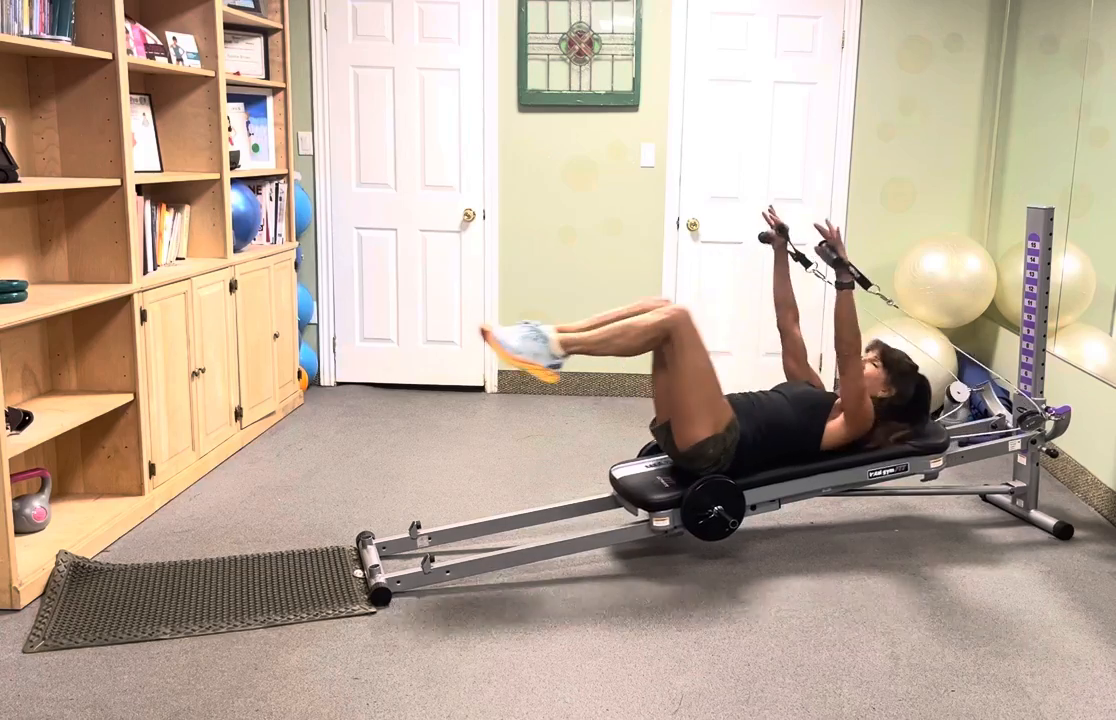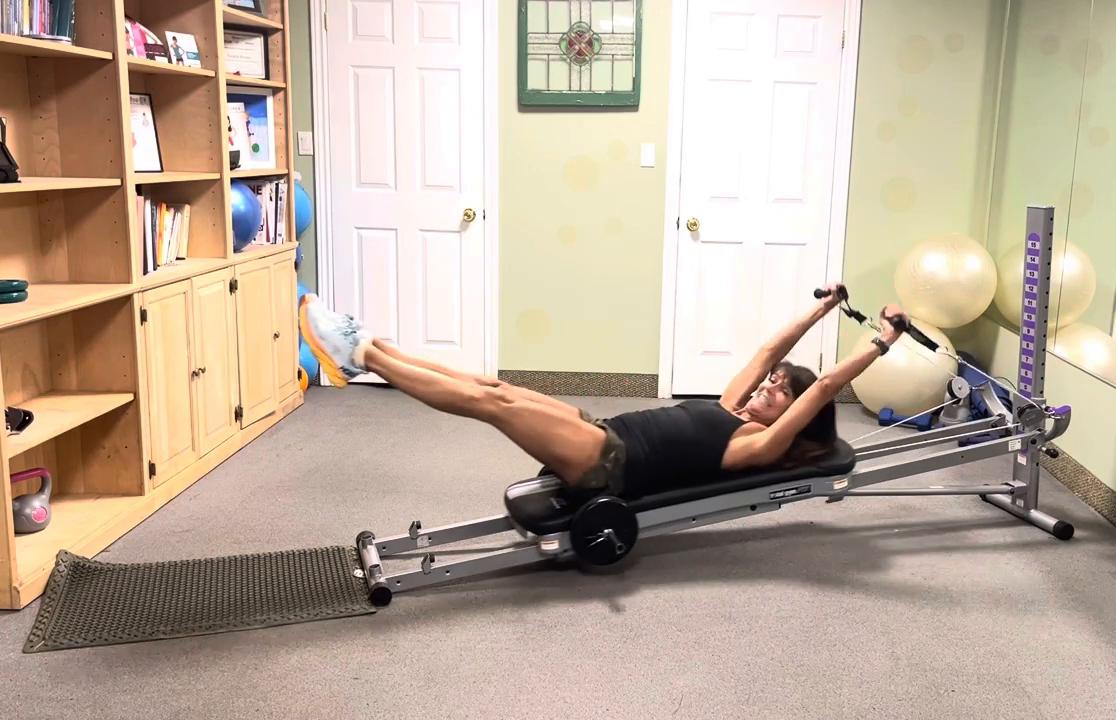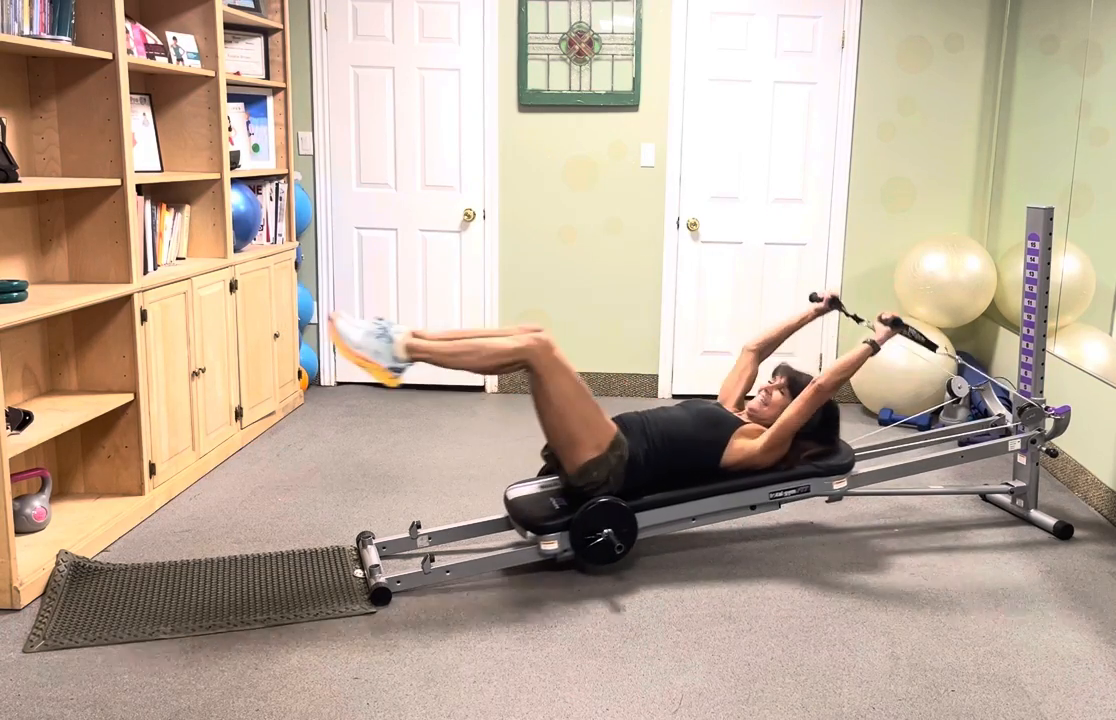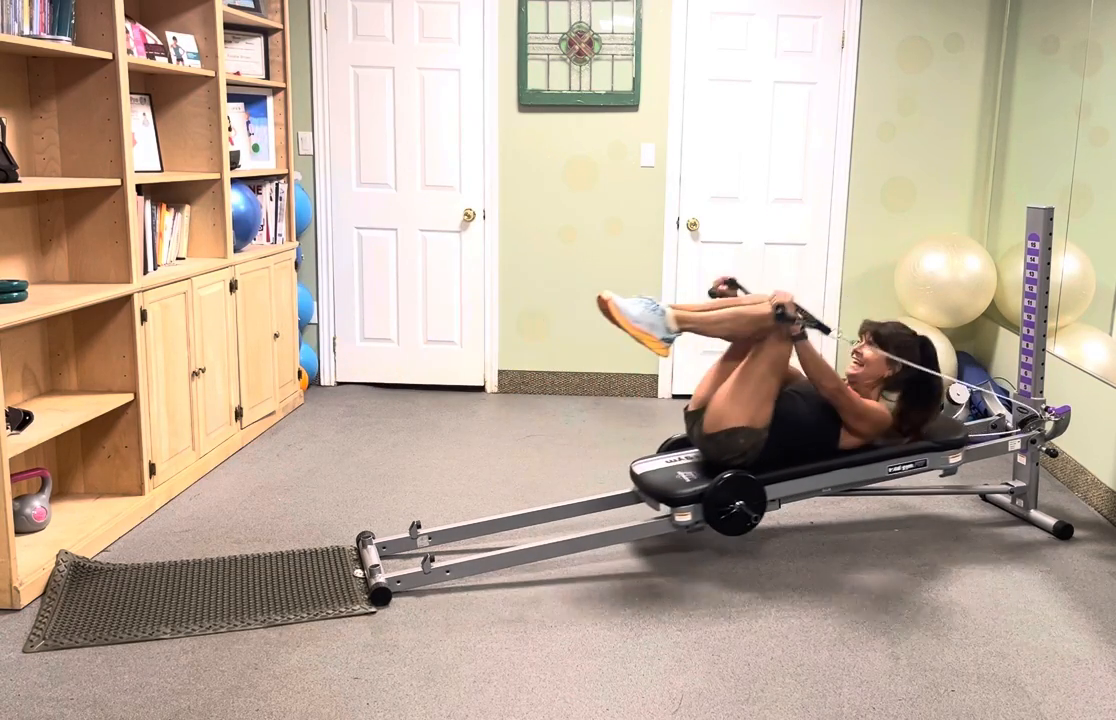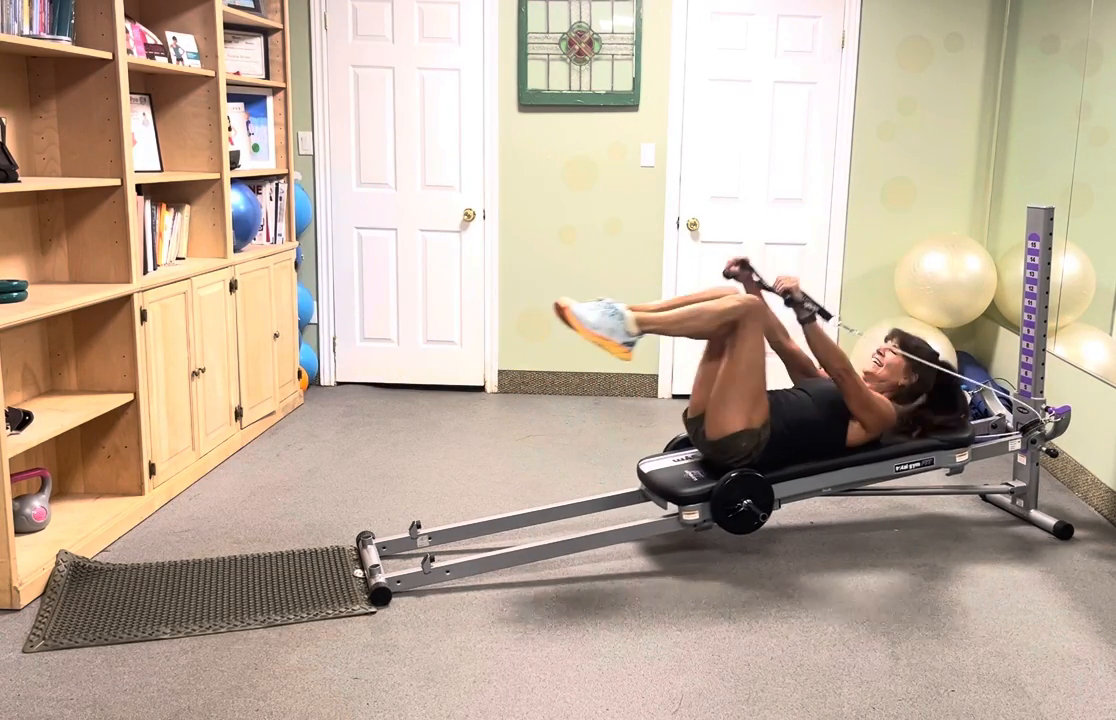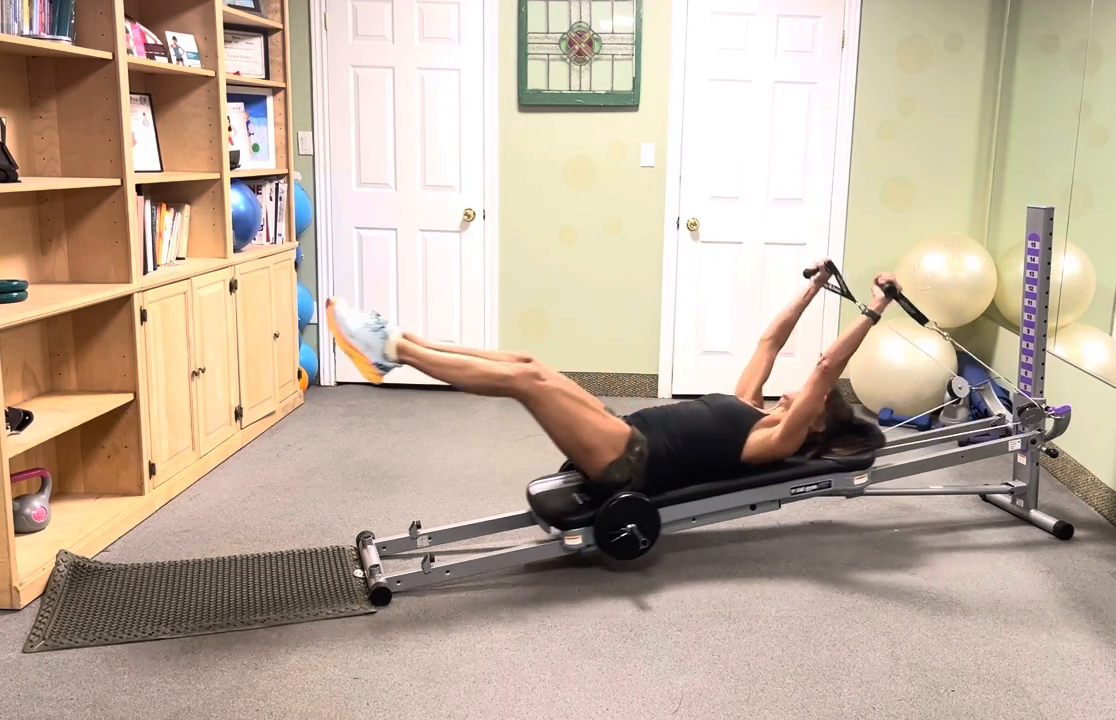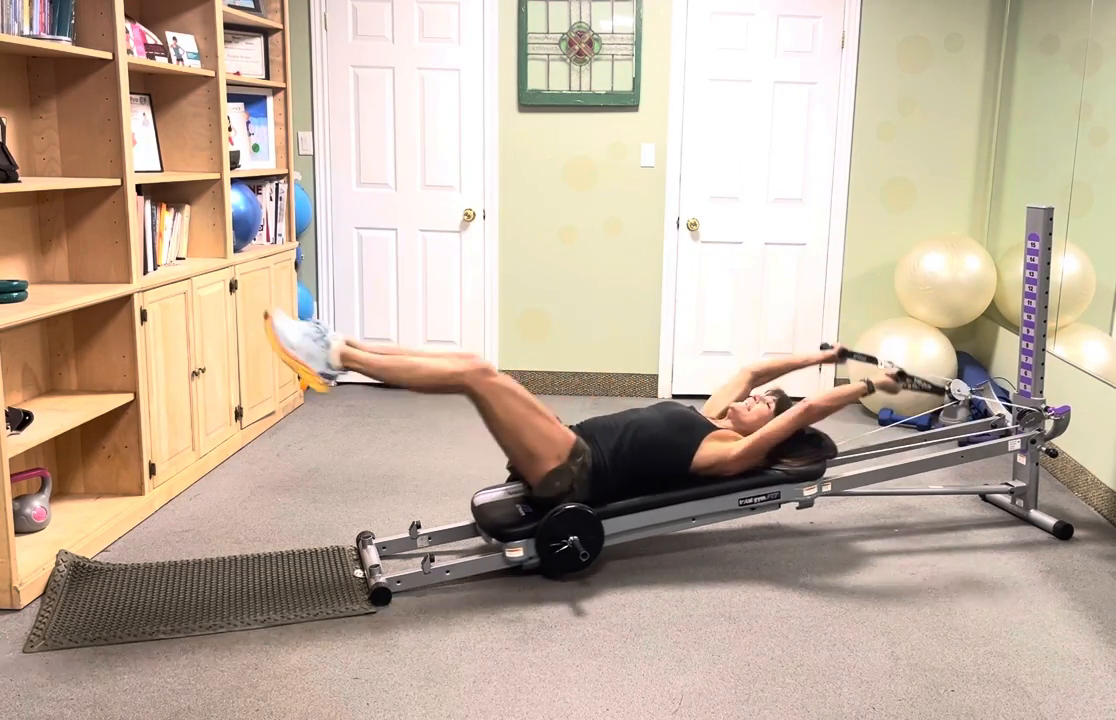
dt=0.7s
person 1, frame 1
left shoulder: (857, 422)
right shoulder: (812, 392)
left elbow: (846, 349)
right elbow: (789, 325)
left wrist: (843, 277)
right wrist: (780, 253)
left hip: (715, 447)
right hip: (683, 431)
left knee: (674, 320)
right knee: (662, 307)
left ankle: (556, 347)
right ankle: (555, 341)
person 1, frame 2
left shoulder: (762, 447)
right shoulder: (731, 413)
left elbow: (823, 387)
right elbow: (770, 351)
left wrist: (880, 343)
right wrist: (822, 308)
left hip: (610, 466)
right hip: (605, 437)
left knee: (492, 400)
right knee: (491, 385)
left ankle: (362, 356)
right ankle: (366, 351)
person 1, frame 3
left shoulder: (763, 446)
right shoulder: (730, 413)
left elbow: (818, 388)
right elbow: (754, 349)
left wrist: (872, 344)
right wrist: (814, 312)
left hip: (608, 467)
right hip: (605, 446)
left knee: (536, 347)
right knee: (530, 336)
left ankle: (401, 349)
right ankle: (403, 341)
person 1, frame 4
left shoulder: (876, 418)
right shoulder: (831, 394)
left elbow: (833, 387)
right elbow: (777, 367)
left wrist: (793, 329)
right wrist: (729, 303)
left hip: (735, 441)
right hip: (706, 423)
left knee: (777, 314)
right knee: (767, 310)
left ankle: (669, 322)
right ankle: (669, 320)
person 1, frame 5
left shoulder: (881, 416)
right shoulder: (834, 388)
left elbow: (842, 371)
right elbow: (782, 343)
left wrist: (804, 315)
right wrist: (752, 284)
left hip: (742, 443)
right hip: (709, 425)
left knee: (746, 308)
right knee: (734, 300)
left ankle: (629, 325)
right ankle: (627, 319)
person 1, frame 6
left shoulder: (781, 443)
right shoulder: (748, 409)
left elbow: (825, 369)
right elbow: (771, 339)
left wrist: (872, 313)
right wrist: (813, 288)
left hip: (631, 463)
right hip: (620, 438)
left knee: (526, 376)
right knee: (523, 363)
left ankle: (394, 350)
right ankle: (398, 343)
person 1, frame 7
left shoulder: (734, 454)
right shoulder: (712, 422)
left elbow: (800, 414)
right elbow: (753, 369)
left wrist: (866, 387)
right wrist: (821, 357)
left hip: (573, 473)
right hip: (571, 445)
left knee: (476, 372)
right knee: (471, 366)
left ankle: (338, 357)
right ankle: (340, 349)
